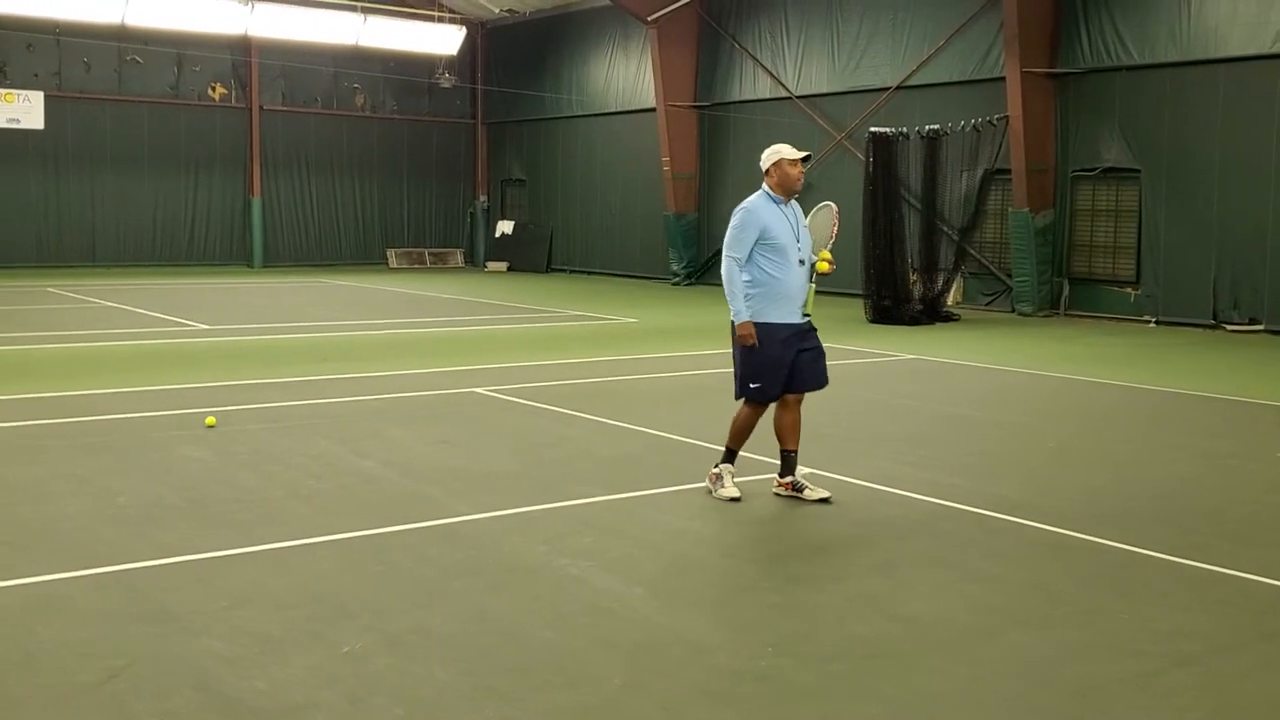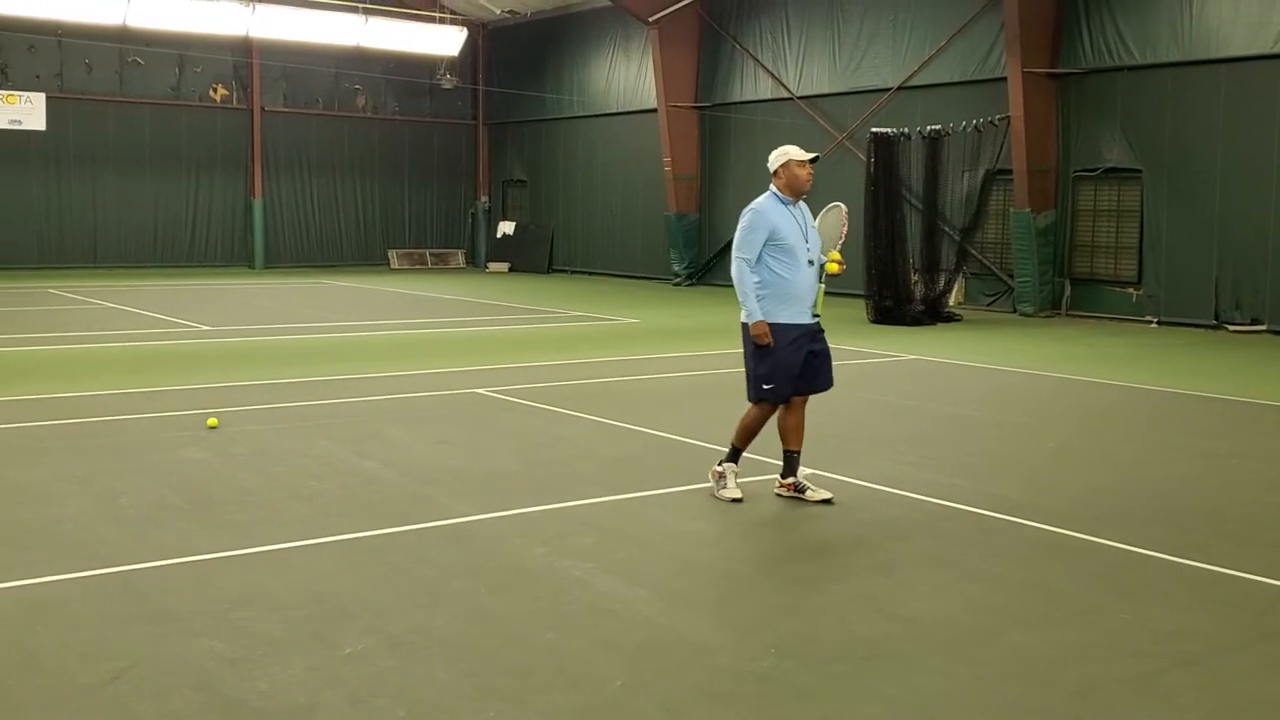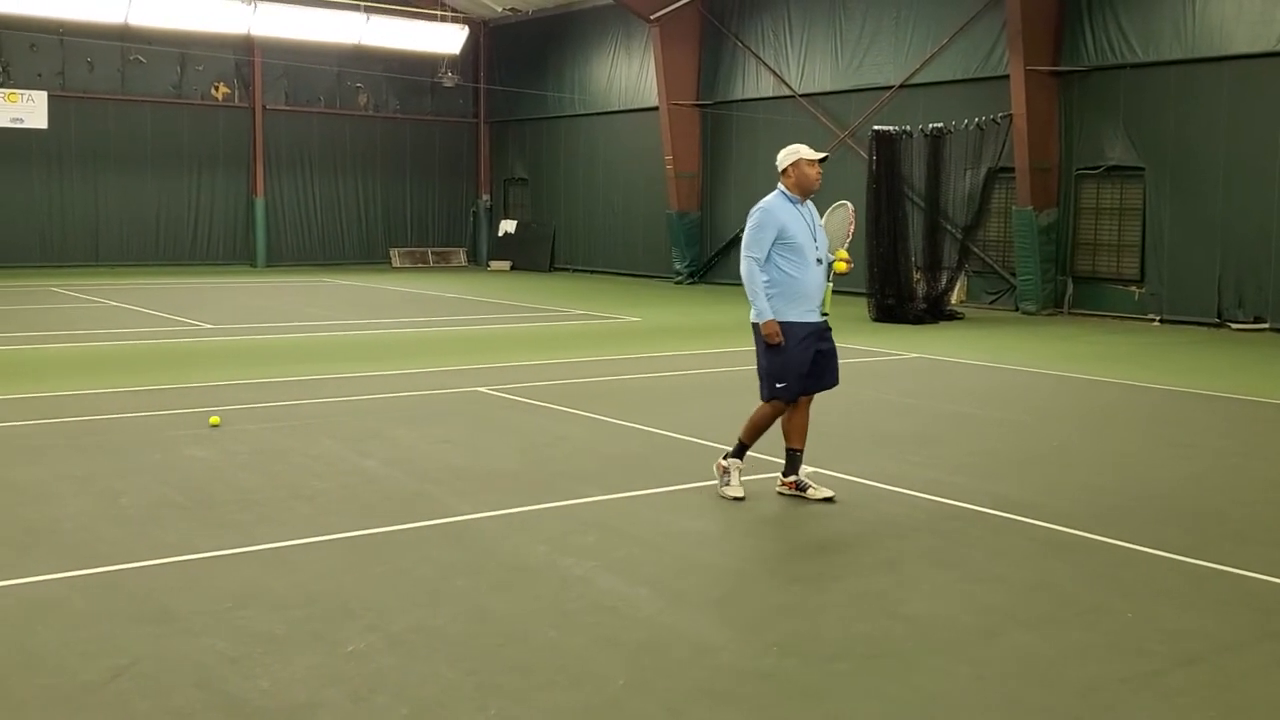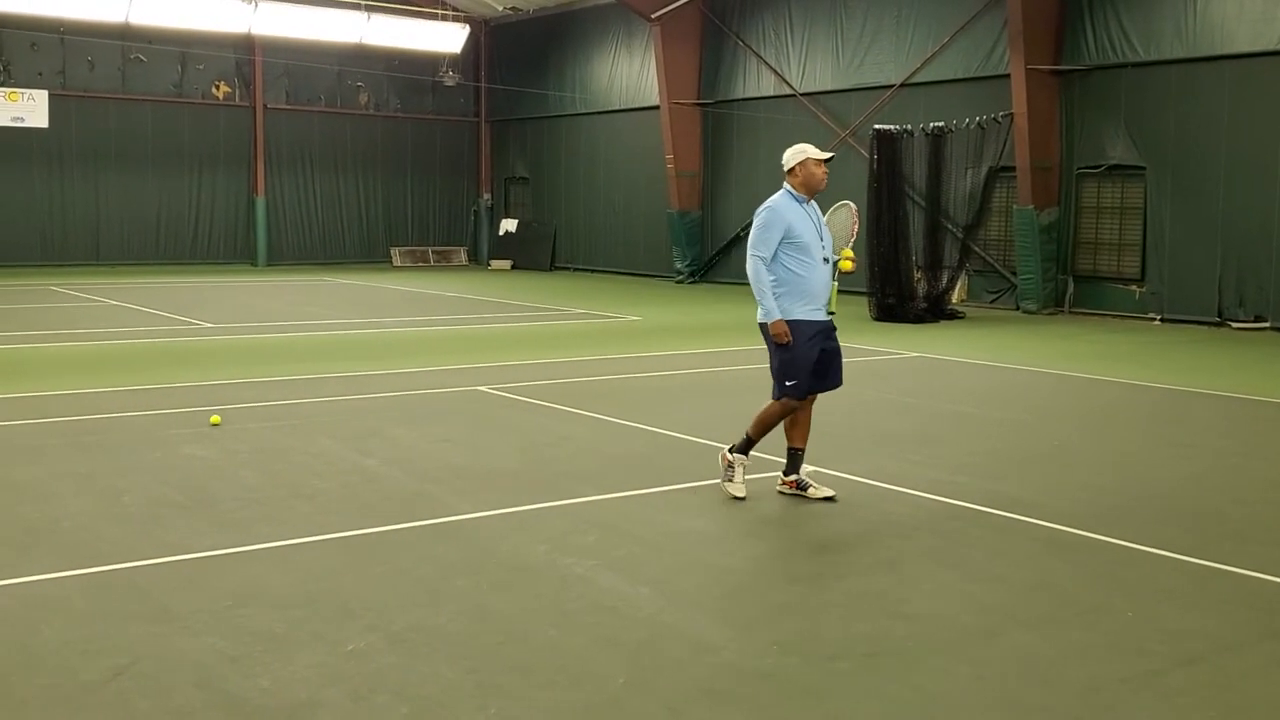
dt=0.1s
person 1, frame 1
left shoulder: (795, 209)
right shoulder: (752, 210)
right elbow: (731, 264)
left wrist: (818, 263)
right wrist: (742, 318)
left hip: (797, 323)
right hip: (763, 325)
left knee: (792, 398)
right knee: (758, 400)
left ankle: (788, 477)
right ankle: (723, 468)
person 1, frame 2
left shoulder: (803, 210)
right shoulder: (761, 211)
right elbow: (740, 265)
left wrist: (827, 263)
right wrist: (755, 317)
left hip: (805, 323)
right hip: (773, 325)
left knee: (797, 400)
right knee: (769, 401)
left ankle: (790, 478)
right ankle: (727, 466)
person 1, frame 3
left shoulder: (809, 209)
right shoulder: (769, 210)
right elbow: (749, 264)
left wrist: (835, 262)
right wrist: (765, 316)
left hip: (812, 321)
right hip: (782, 323)
left knee: (803, 398)
right knee: (780, 400)
left ankle: (791, 476)
right ankle: (732, 460)
person 1, frame 4
left shoulder: (813, 209)
right shoulder: (775, 209)
right elbow: (755, 264)
right wrist: (773, 316)
left hip: (817, 320)
right hip: (788, 322)
left knee: (807, 398)
right knee: (791, 398)
left ankle: (792, 475)
right ankle: (737, 453)
